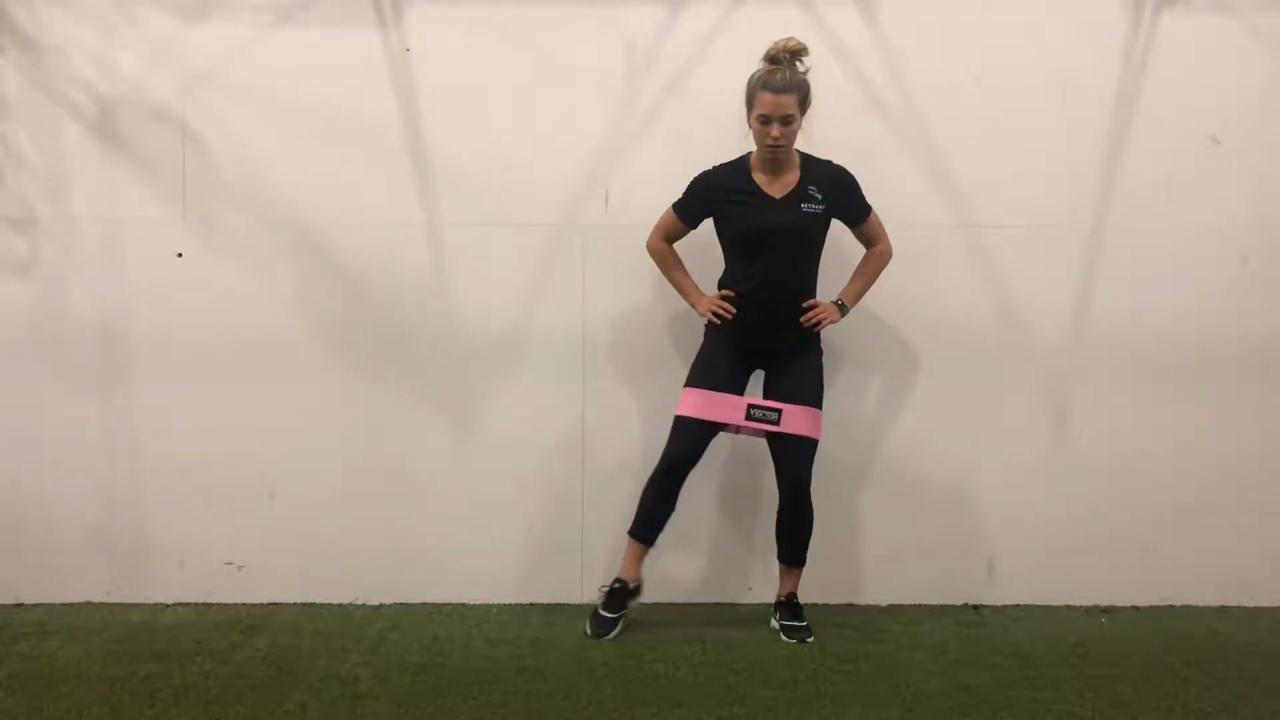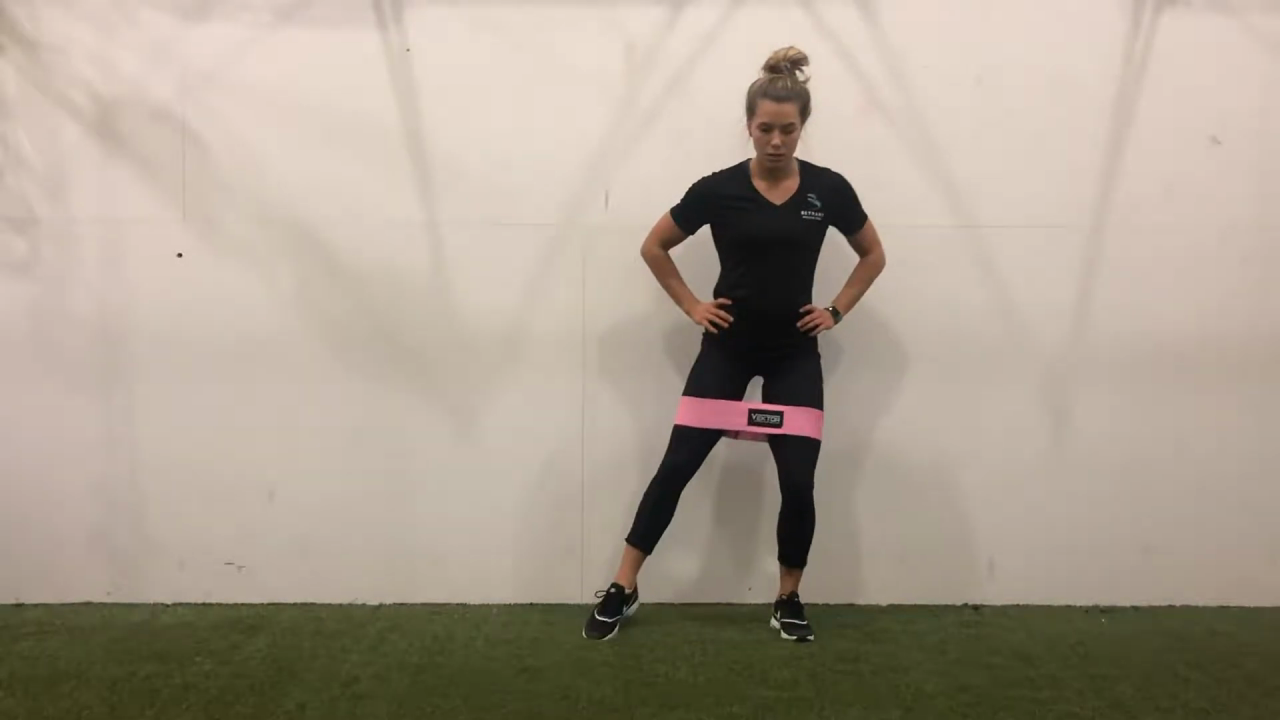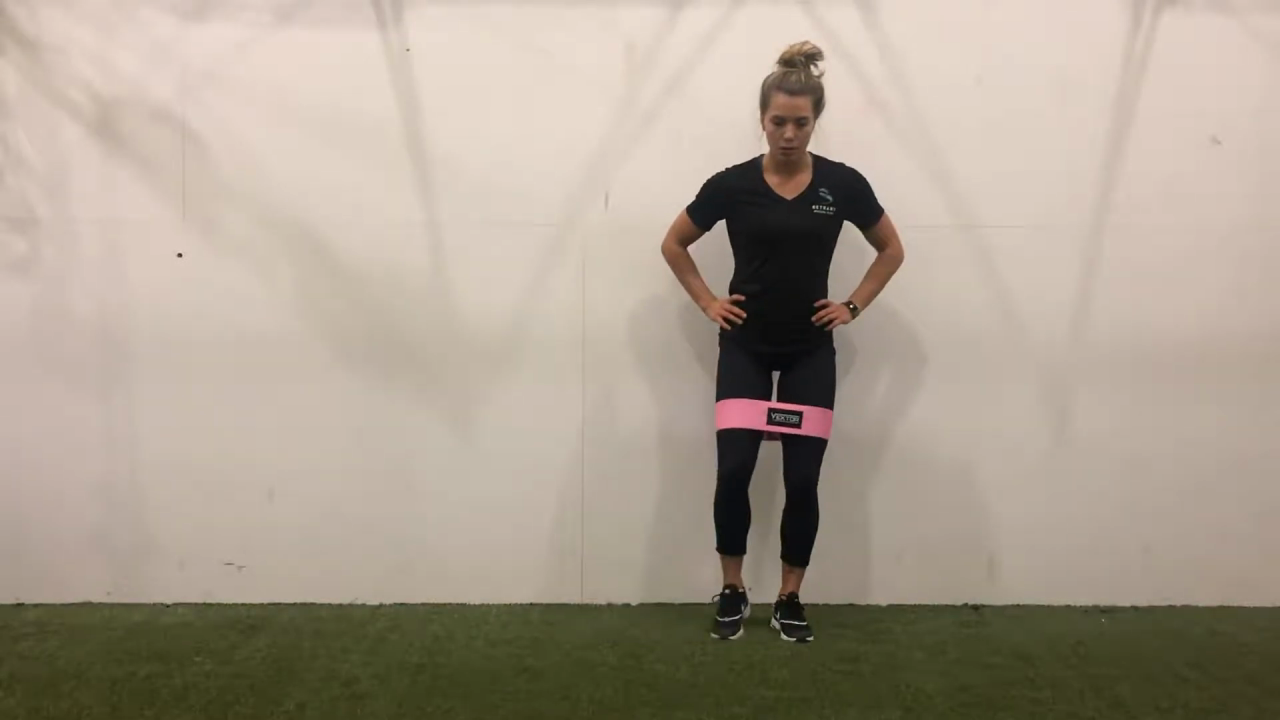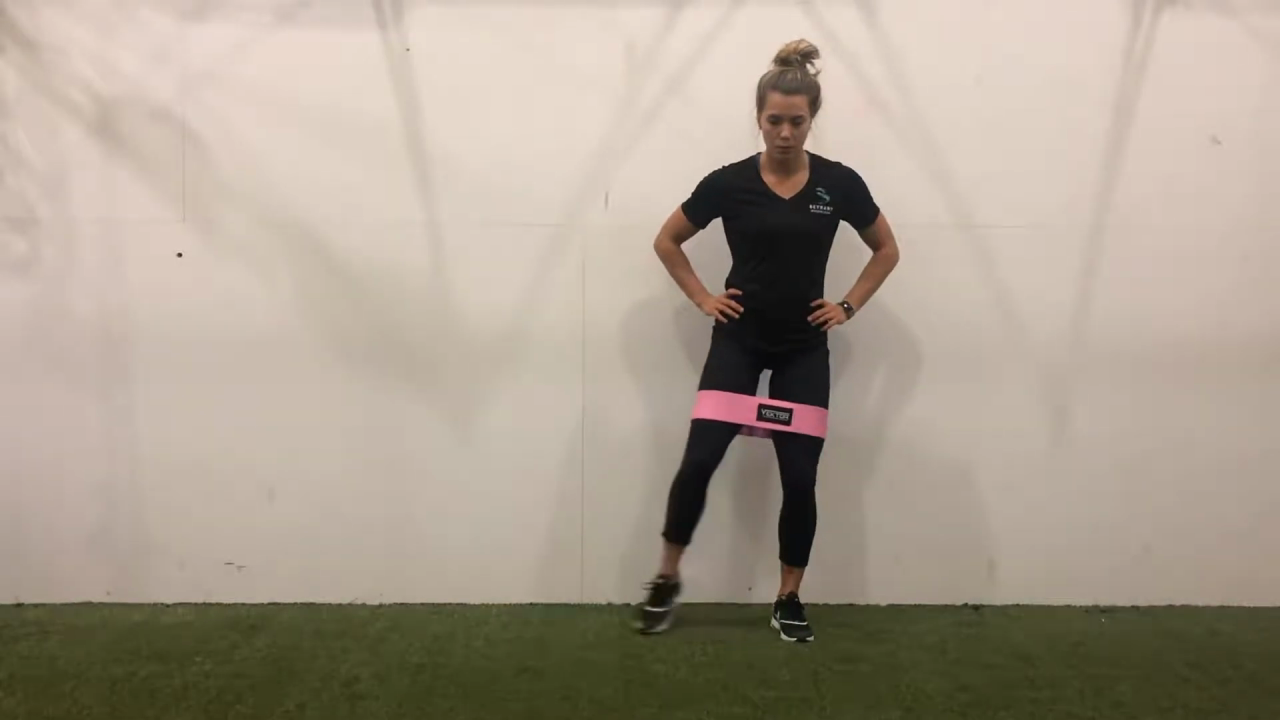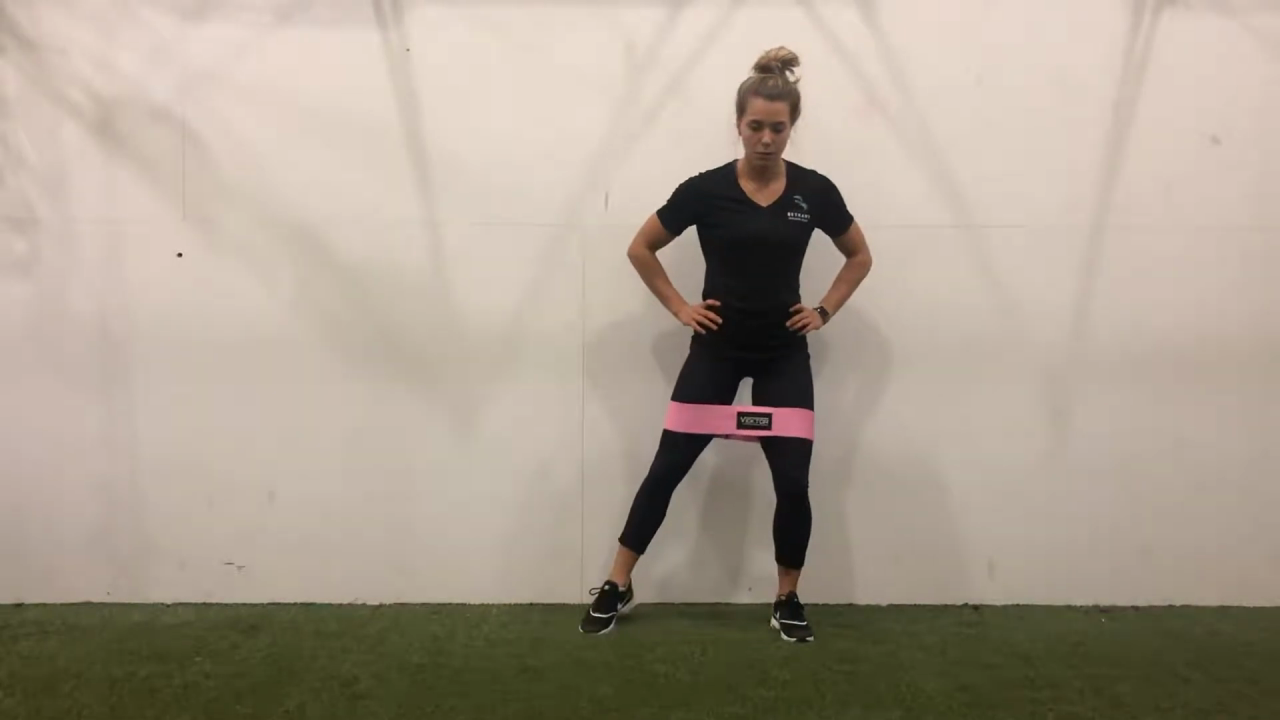
dt=0.5s
person 1, frame 1
left shoulder: (830, 181)
right shoulder: (719, 182)
left elbow: (880, 248)
right elbow: (659, 240)
left wrist: (841, 305)
right wrist: (695, 297)
left hip: (796, 348)
right hip: (729, 341)
left knee: (795, 481)
right knee: (677, 459)
left ankle: (788, 601)
right ankle: (624, 585)
person 1, frame 2
left shoulder: (828, 189)
right shoulder: (718, 188)
left elbow: (873, 256)
right elbow: (654, 247)
left wrist: (836, 310)
right wrist: (690, 305)
left hip: (794, 356)
right hip: (727, 349)
left knee: (799, 485)
right knee: (677, 468)
left ankle: (788, 601)
right ankle: (620, 591)
person 1, frame 3
left shoulder: (842, 183)
right shoulder: (732, 184)
left elbow: (891, 250)
right elbow: (673, 244)
left wrist: (853, 305)
right wrist: (708, 302)
left hip: (810, 351)
right hip: (745, 346)
left knee: (803, 481)
right knee: (733, 472)
left ankle: (789, 600)
right ankle: (732, 591)
person 1, frame 4
left shoulder: (839, 183)
right shoulder: (728, 183)
left elbow: (886, 250)
right elbow: (666, 241)
left wrist: (848, 304)
right wrist: (702, 297)
left hip: (804, 348)
right hip: (738, 338)
left knee: (799, 481)
right knee: (698, 461)
left ankle: (788, 601)
right ankle: (666, 579)
person 1, frame 5
left shoulder: (814, 191)
right shoulder: (705, 189)
left elbow: (859, 258)
right elbow: (640, 249)
left wrist: (824, 311)
right wrist: (679, 307)
left hip: (784, 355)
right hip: (717, 351)
left knee: (794, 485)
right knee: (668, 469)
left ankle: (787, 600)
right ankle: (616, 586)
